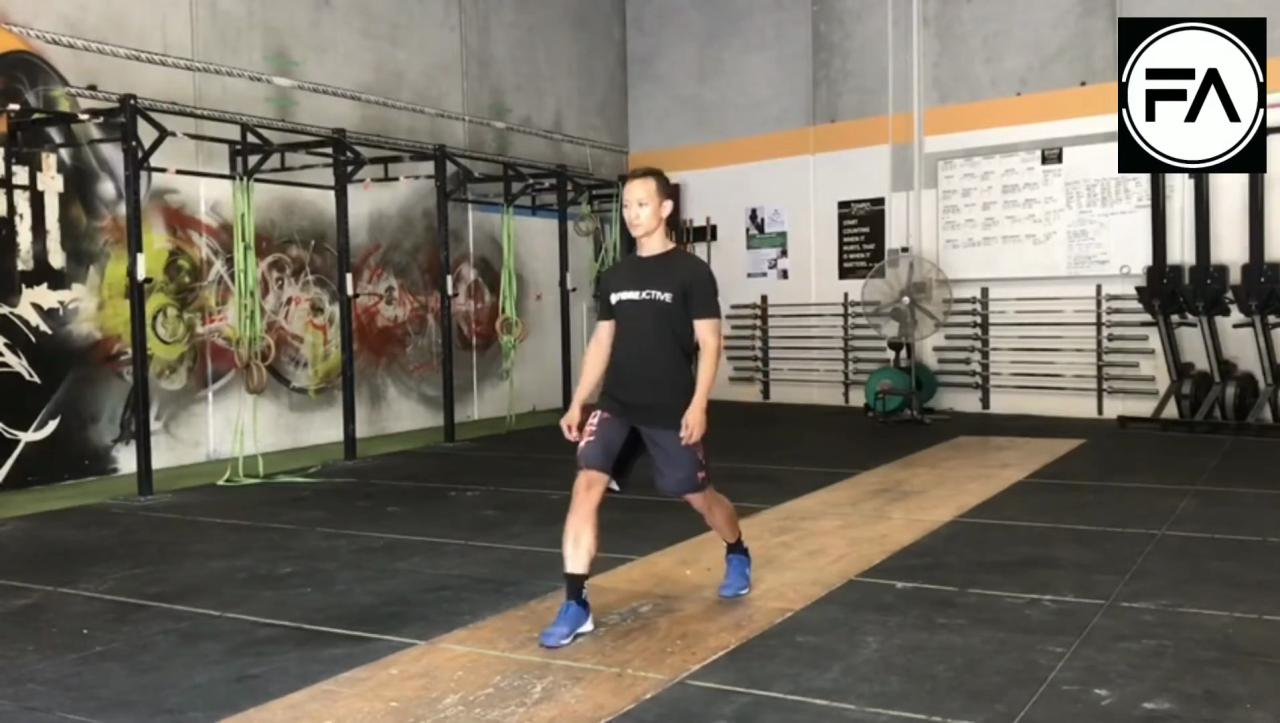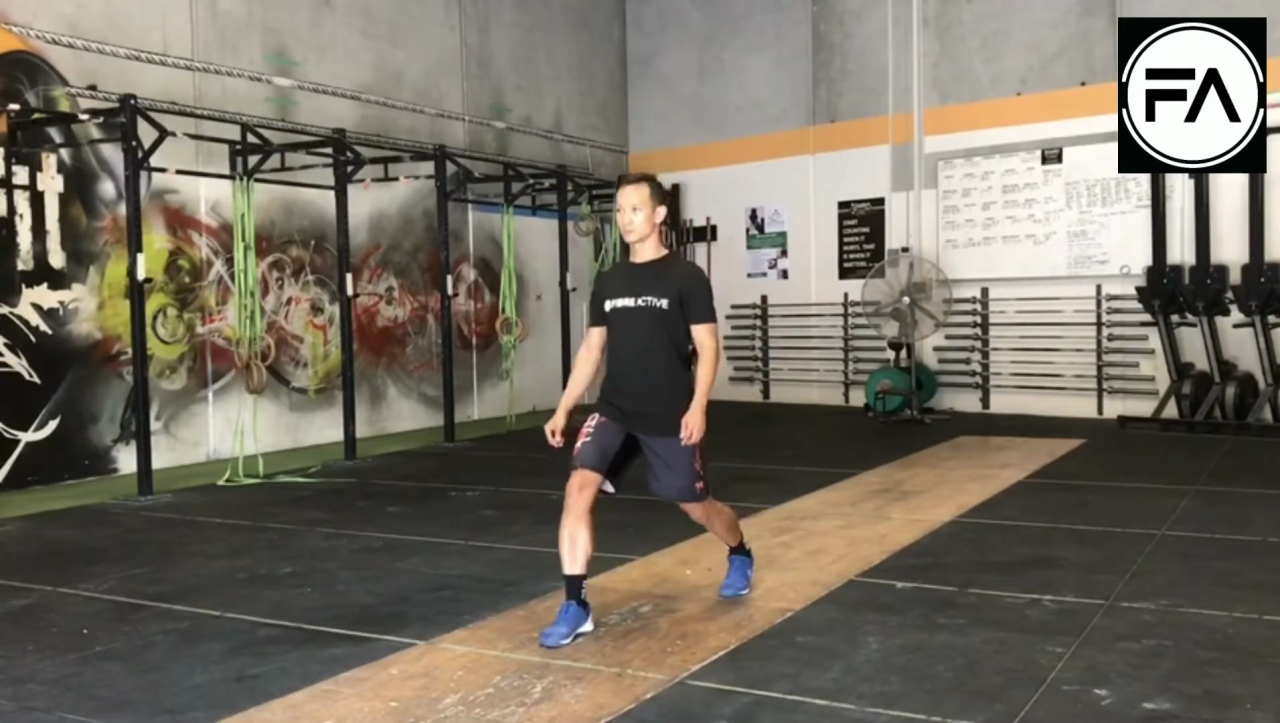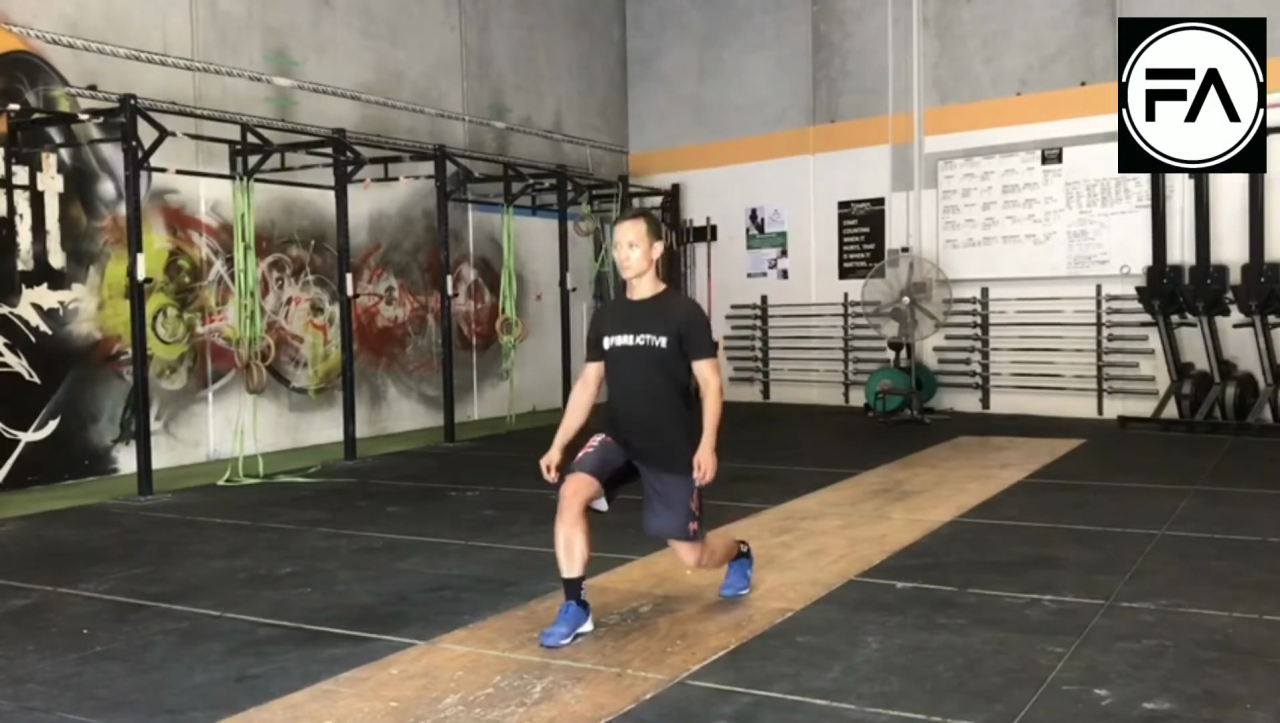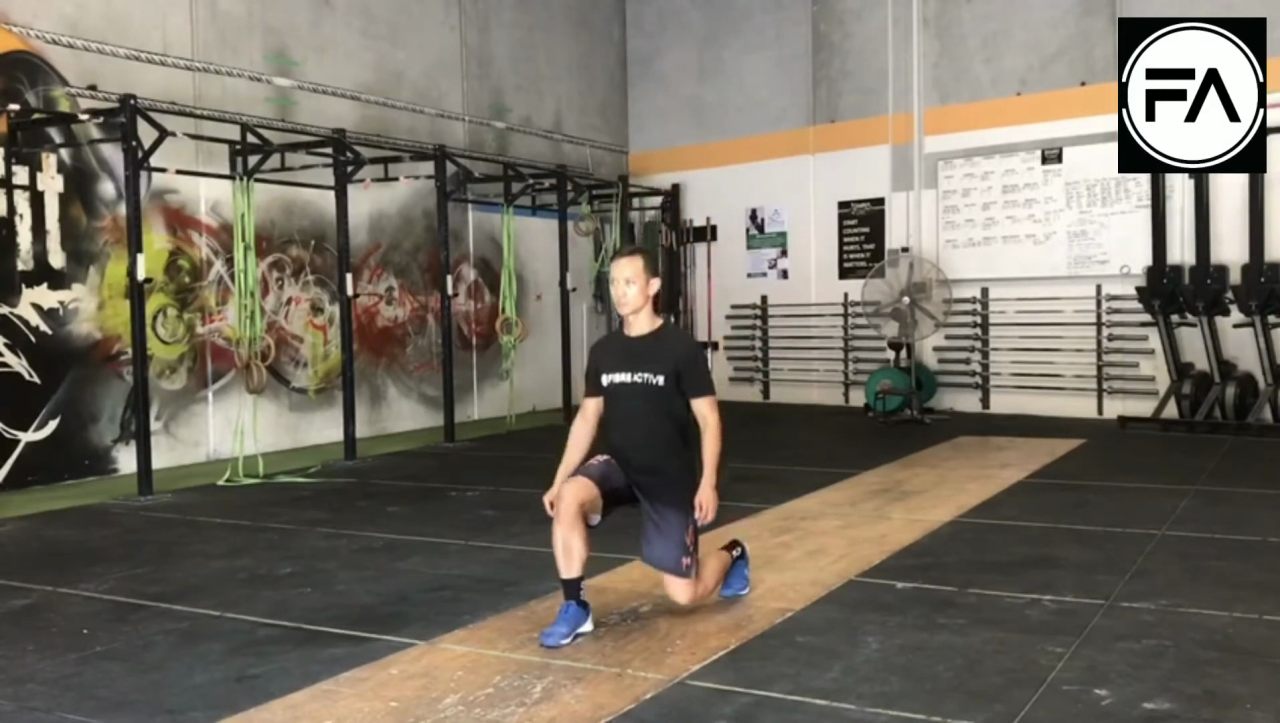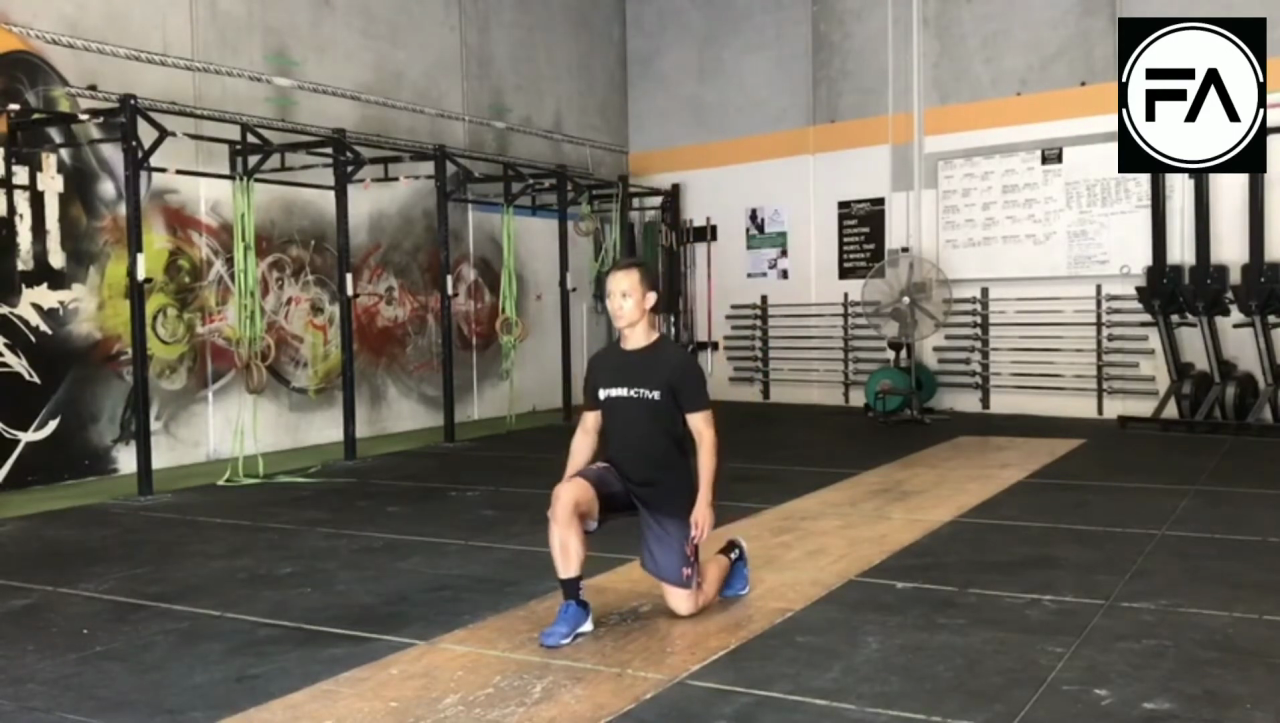
dt=0.2s
person 1, frame 1
left shoulder: (691, 271)
right shoulder: (615, 275)
left elbow: (709, 343)
right elbow: (601, 342)
left wrist: (698, 404)
right wrist: (576, 403)
left hip: (670, 410)
right hip: (616, 404)
left knee: (700, 496)
right knee: (585, 489)
left ankle: (737, 555)
right ankle: (575, 606)
person 1, frame 2
left shoulder: (686, 276)
right shoulder: (608, 281)
left elbow: (707, 347)
right elbow: (592, 348)
left wrist: (697, 407)
right wrist: (563, 409)
left hip: (668, 417)
right hip: (613, 411)
left knee: (697, 507)
right knee: (578, 489)
left ankle: (740, 554)
right ankle: (575, 606)
person 1, frame 3
left shoulder: (684, 312)
right shoulder: (606, 317)
left elbow: (710, 382)
right elbow: (588, 382)
left wrist: (708, 445)
right wrist: (558, 444)
left hip: (671, 449)
right hip: (619, 439)
left knee: (692, 554)
right knee: (572, 492)
left ankle: (740, 554)
right ankle: (575, 607)
person 1, frame 4
left shoulder: (681, 349)
right shoulder: (603, 351)
left elbow: (708, 419)
right elbow: (587, 416)
left wrist: (708, 483)
right wrist: (559, 478)
left hip: (670, 478)
right hip: (619, 465)
left knee: (684, 592)
right knee: (569, 499)
left ankle: (734, 554)
right ankle: (575, 608)
person 1, frame 5
left shoulder: (677, 363)
right shoulder: (600, 364)
left elbow: (705, 434)
right elbow: (588, 430)
left wrist: (704, 500)
right wrist: (561, 486)
left hip: (668, 488)
right hip: (616, 476)
left knee: (685, 604)
right knee: (564, 500)
left ankle: (732, 555)
right ankle: (574, 609)
